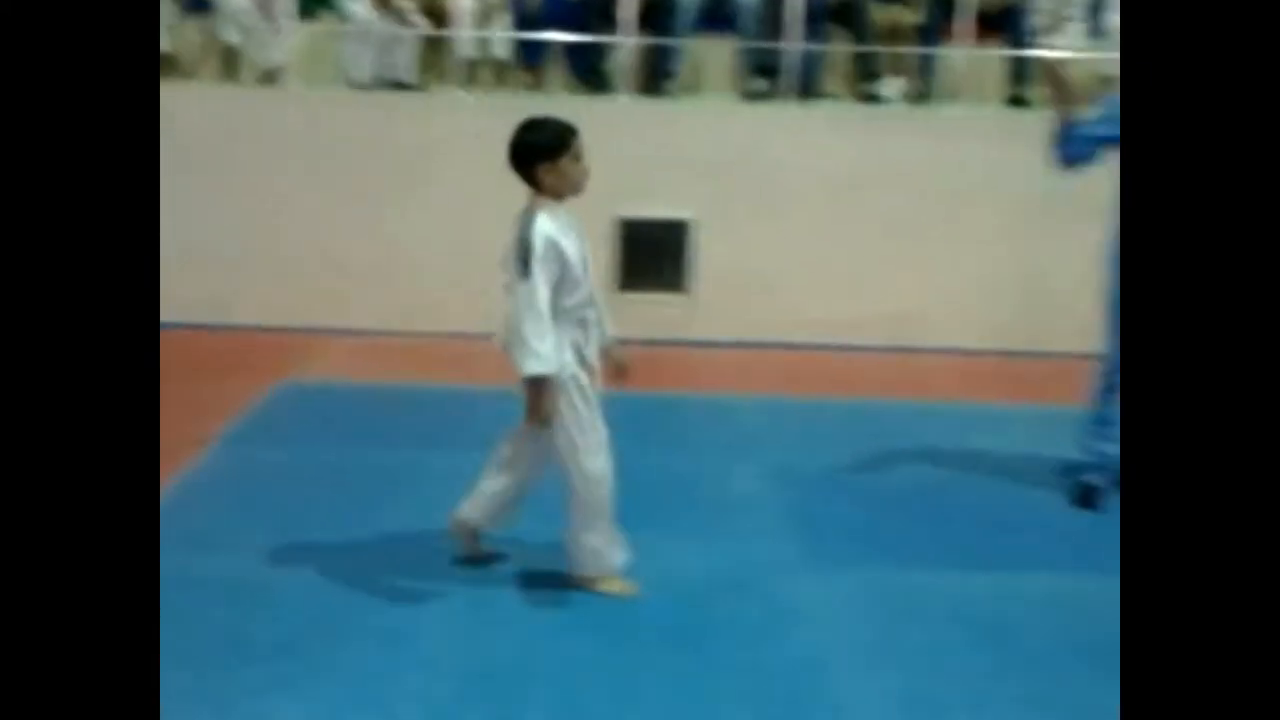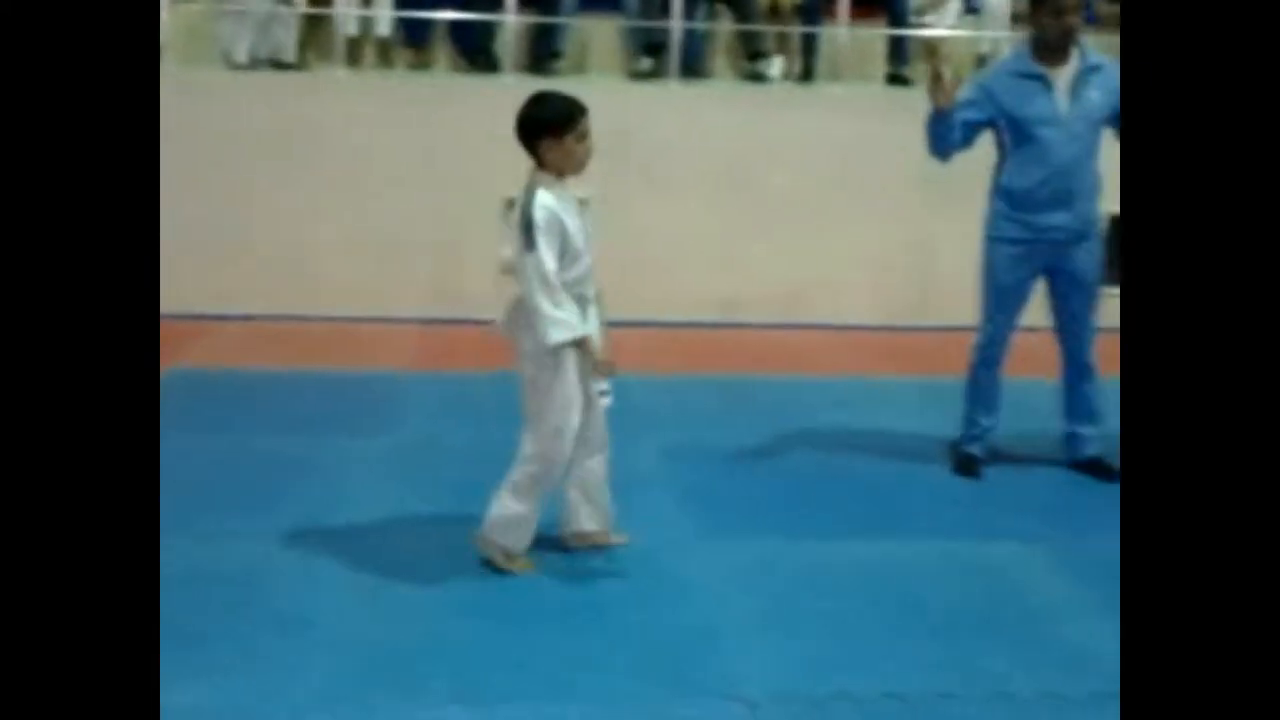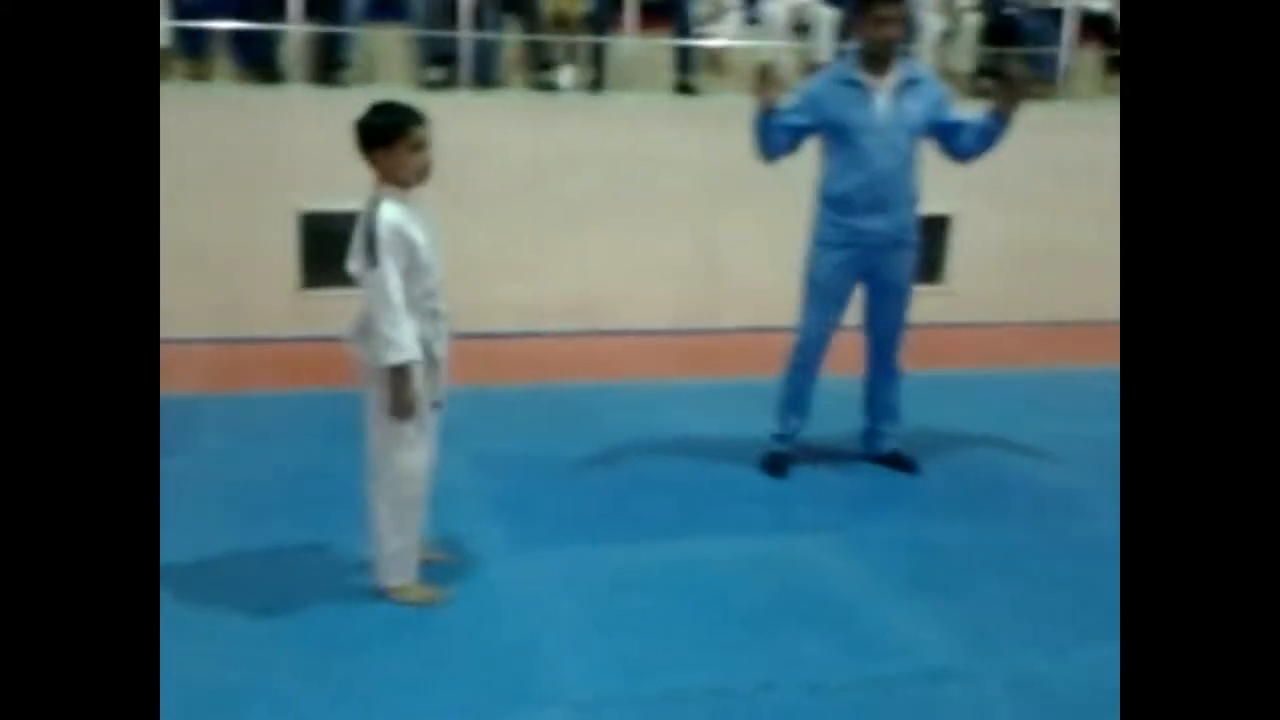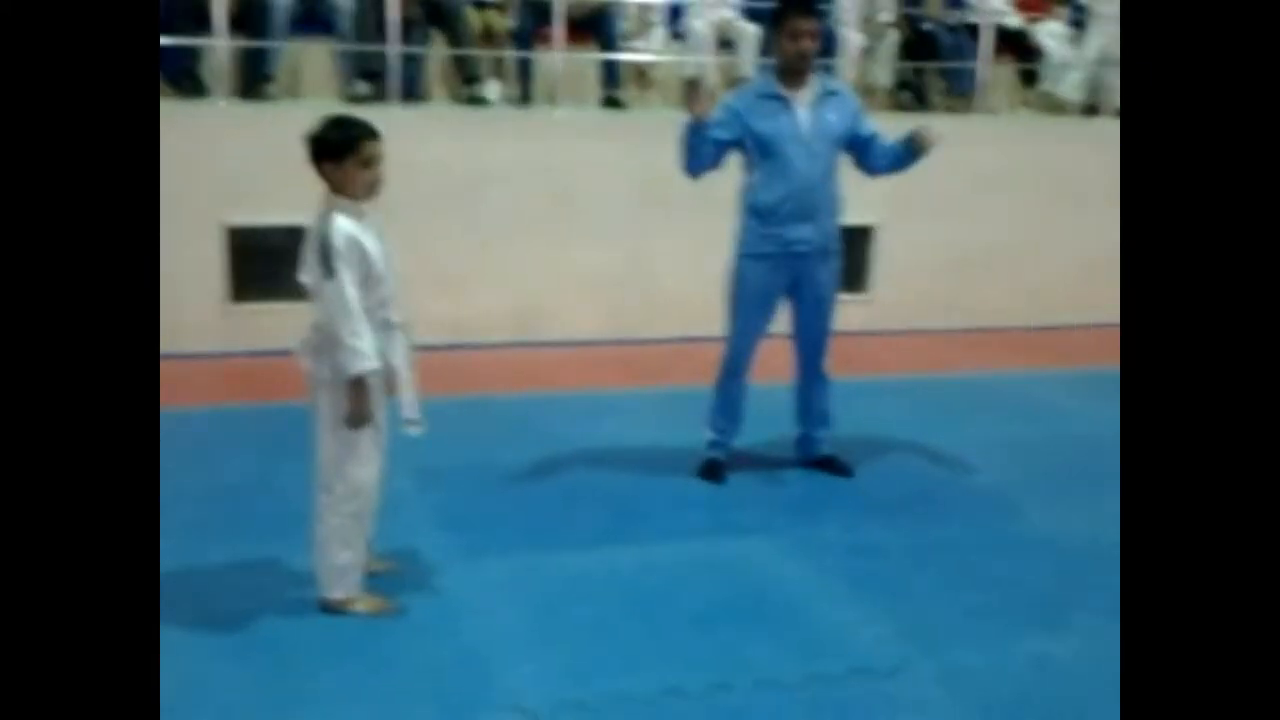
dt=0.5s
person 1, frame 1
left shoulder: (559, 221)
right shoulder: (539, 232)
right elbow: (531, 312)
left wrist: (604, 345)
right wrist: (538, 384)
left hip: (572, 355)
right hip: (555, 363)
left knee: (526, 451)
right knee: (591, 464)
left ankle: (472, 521)
right ankle: (596, 567)
person 1, frame 2
left shoulder: (560, 198)
right shoulder: (540, 206)
right elbow: (542, 286)
right wrist: (585, 345)
left hip: (572, 332)
right hip: (553, 341)
left knee: (590, 434)
right knee: (550, 440)
left ankle: (587, 524)
right ankle: (502, 535)
person 1, frame 3
left shoulder: (402, 211)
right shoulder: (384, 219)
right elbow: (386, 303)
right wrist: (400, 375)
left hip: (416, 352)
right hip: (398, 357)
left knee: (416, 459)
right knee: (401, 465)
left ankle: (407, 545)
right ankle: (396, 576)
person 1, frame 4
left shoulder: (355, 224)
right shoulder: (337, 232)
right elbow: (342, 315)
left wrist: (383, 372)
right wrist: (359, 386)
left hip: (364, 364)
right hip: (347, 370)
left knee: (364, 470)
right knee: (349, 476)
left ankle: (354, 556)
right ankle: (340, 587)
person 2, frame 1
right shoulder: (1120, 105)
right elbow: (1075, 155)
right wrist: (1067, 117)
right hip: (1124, 255)
right knee: (1116, 366)
right ankle: (1096, 470)
person 2, frame 2
left shoulder: (1107, 75)
right shoulder: (1000, 81)
left elbow: (1120, 128)
right elbow: (946, 146)
right wrist: (943, 111)
left hip: (1080, 237)
right hip: (1015, 233)
left knee: (1079, 346)
right knee: (993, 341)
left ankle: (1083, 445)
right ankle: (973, 440)
person 2, frame 3
left shoulder: (926, 89)
right shoulder: (825, 89)
left elbow: (961, 145)
right elbow: (773, 147)
left wrist: (1000, 116)
right wrist: (769, 109)
left hip: (897, 241)
right hip: (837, 239)
left knee: (885, 346)
right knee: (812, 341)
left ankle: (881, 440)
right ankle: (783, 441)
person 2, frame 4
left shoulder: (841, 101)
right shoulder: (745, 103)
left elbow: (873, 158)
right elbow: (698, 165)
left wrist: (909, 148)
right wrist: (699, 123)
left hip: (821, 251)
right hip: (762, 250)
left knee: (813, 353)
right knee: (740, 351)
left ankle: (814, 445)
right ankle: (718, 448)
